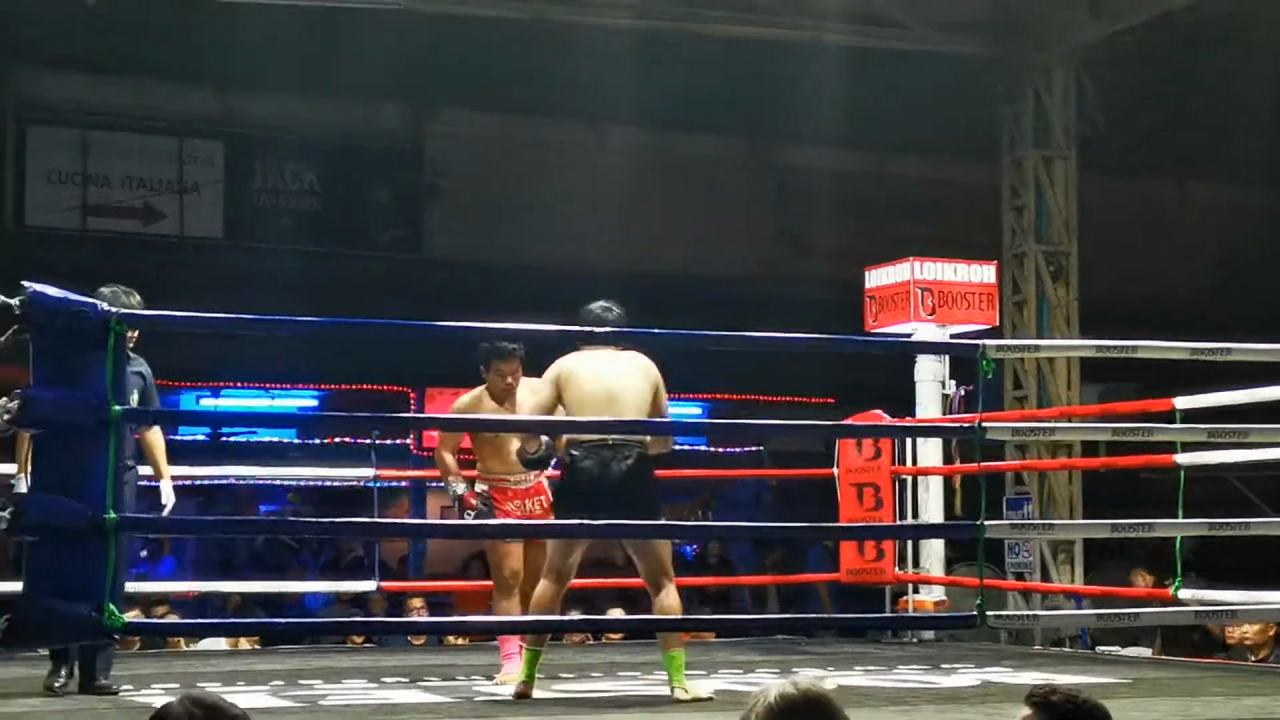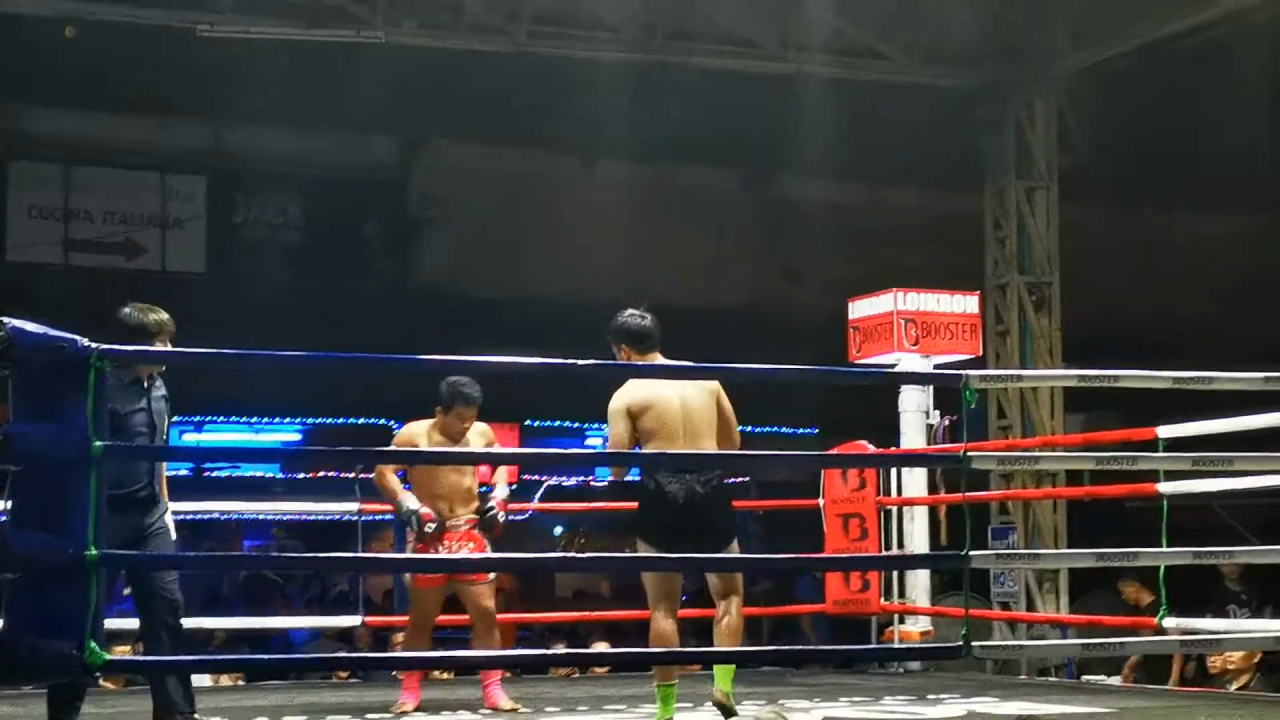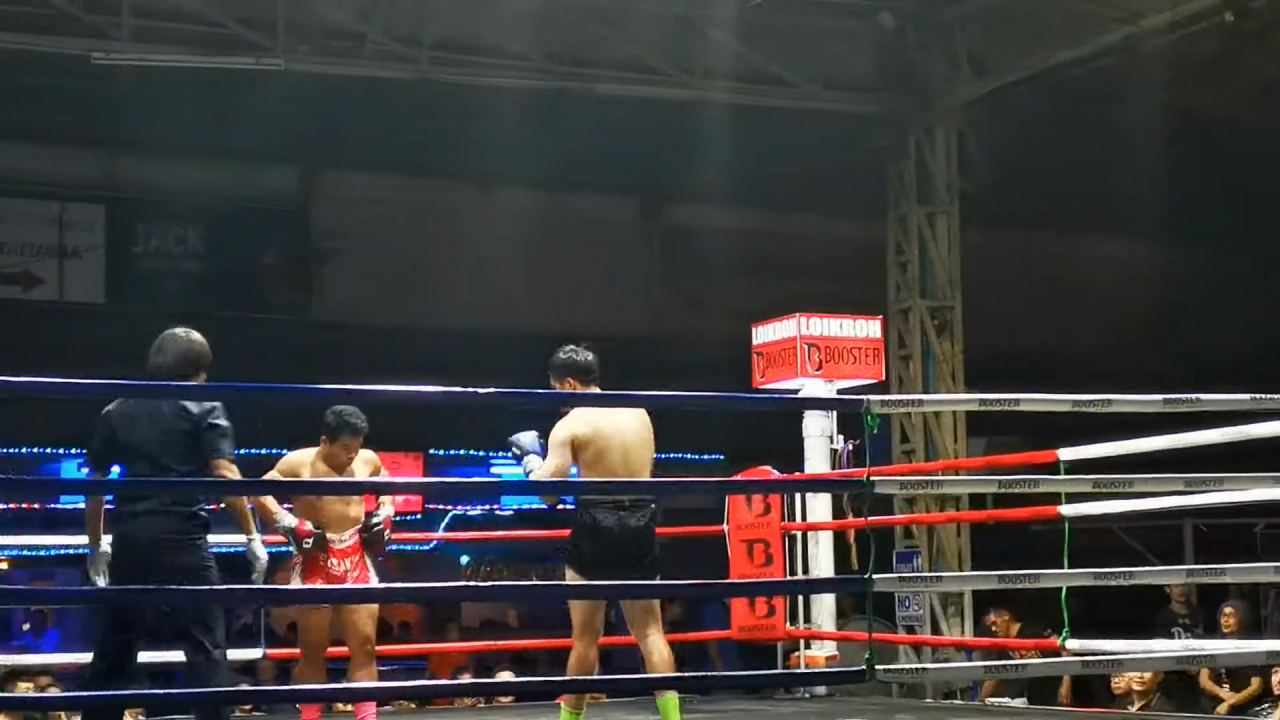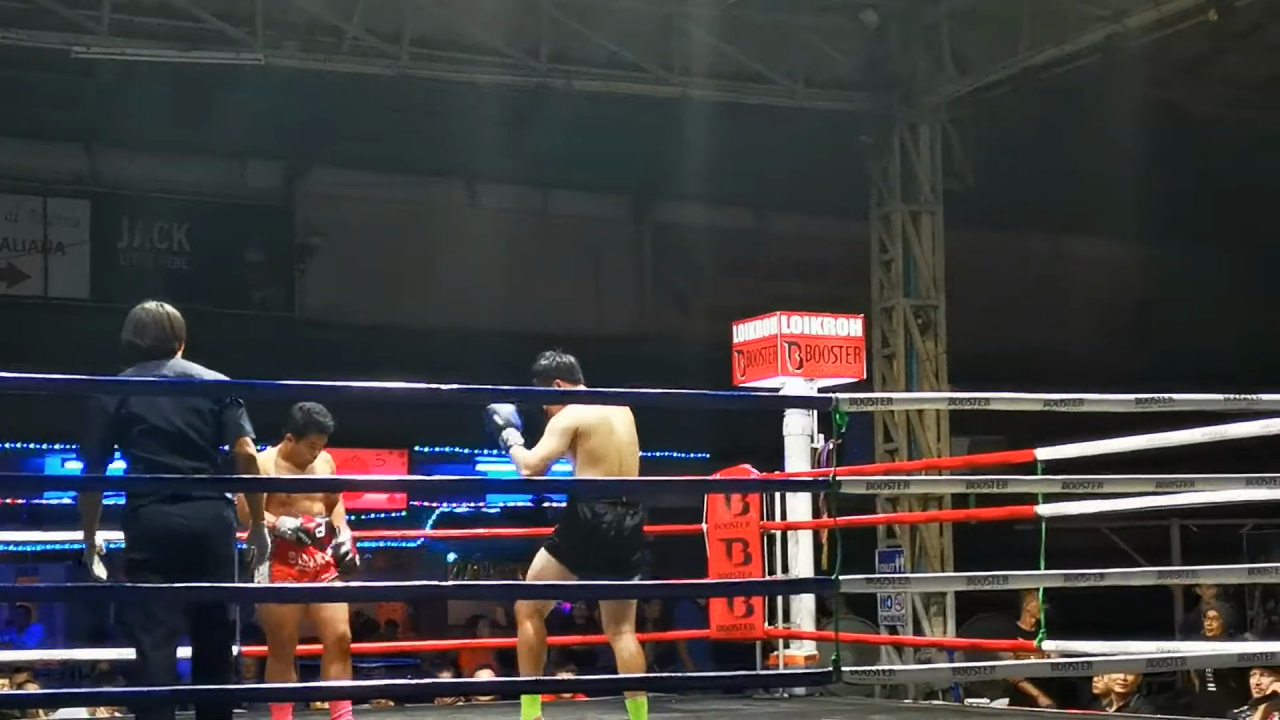
dt=0.7s
person 1, frame 1
left shoulder: (138, 369)
left elbow: (149, 427)
left wrist: (165, 477)
right wrist: (24, 476)
left hip: (119, 484)
left knee: (111, 578)
left ankle: (96, 670)
right ankle: (61, 663)
person 1, frame 2
left shoulder: (157, 389)
right shoulder: (101, 387)
left wrist: (165, 508)
left hip: (149, 517)
right hip: (105, 517)
left knee: (166, 608)
person 1, frame 3
left shoulder: (118, 409)
right shoulder: (204, 405)
left elbow: (95, 479)
right elbow: (224, 473)
left wrist: (96, 543)
right wrist: (252, 537)
left hip: (130, 535)
right hip: (180, 534)
left knee: (115, 645)
right knee: (204, 645)
person 1, frame 4
left shoulder: (113, 394)
right shoulder: (215, 383)
left elbow: (93, 473)
right elbow: (246, 454)
left wrist: (90, 539)
right wrist: (258, 522)
left hip: (151, 525)
right hip: (211, 520)
left knee: (155, 643)
right knee: (215, 640)
person 2, frame 1
left shoulder: (566, 365)
right shoulder: (645, 365)
left elbow: (528, 439)
right elbow: (664, 437)
left wrist: (535, 452)
left hip: (581, 475)
right hip: (632, 474)
left knee: (554, 577)
right knee: (662, 581)
left ankle: (527, 675)
right ankle: (678, 681)
person 2, frame 2
left shoulder: (626, 396)
right shoulder: (705, 378)
left elbow: (618, 467)
right elbow: (732, 443)
left wrist: (628, 442)
left hip: (662, 497)
right hip: (710, 493)
left knee: (663, 609)
right knee: (730, 596)
right ankle: (723, 686)
person 2, frame 3
left shoulder: (570, 426)
right shoulder: (638, 413)
left wrist: (530, 459)
left hip: (596, 528)
right hip: (640, 525)
left knee: (585, 637)
right knee: (650, 631)
person 2, frame 4
left shoulder: (569, 417)
right shoulder: (619, 409)
left elbow: (532, 468)
left wrist: (509, 433)
right wrist: (551, 425)
left hip: (588, 522)
right hip: (627, 525)
left knee: (528, 611)
right knee: (622, 630)
person 3, frame 1
left shoulder: (537, 390)
right shoulder: (469, 404)
right elbow: (444, 452)
right wrist: (462, 492)
left hip: (537, 493)
right hip: (495, 496)
left knee: (533, 581)
right knee: (508, 579)
left ankle: (519, 649)
right ankle: (510, 657)
person 3, frame 2
left shoulder: (482, 433)
right shoulder: (415, 434)
left elbow: (502, 462)
right elbow: (383, 472)
left wrist: (499, 496)
right wrist: (412, 508)
left hip: (470, 534)
right hip: (431, 537)
left knee: (486, 615)
right knee: (421, 620)
left ankle: (493, 692)
right ankle: (410, 691)
person 3, frame 3
left shoulder: (368, 461)
right shoulder: (298, 462)
right elbow: (259, 493)
left wrist: (385, 514)
right wrist: (288, 522)
left hip: (356, 559)
right hip: (314, 561)
left knee: (363, 644)
right knee: (313, 649)
person 3, frame 4
left shoulder: (325, 462)
right shoulder: (262, 463)
right elbow: (245, 510)
left wrist: (344, 535)
right wrist: (285, 525)
left hip: (322, 560)
right hip: (280, 562)
left knee: (339, 639)
right knee: (282, 648)
